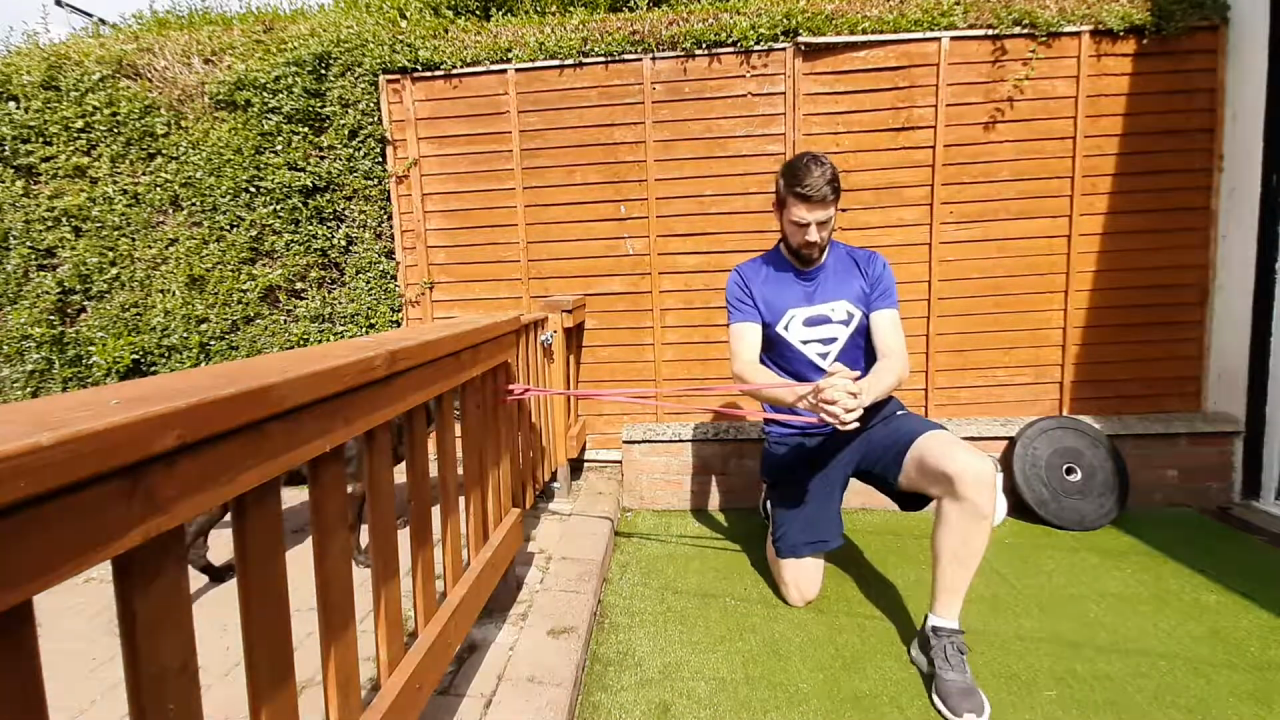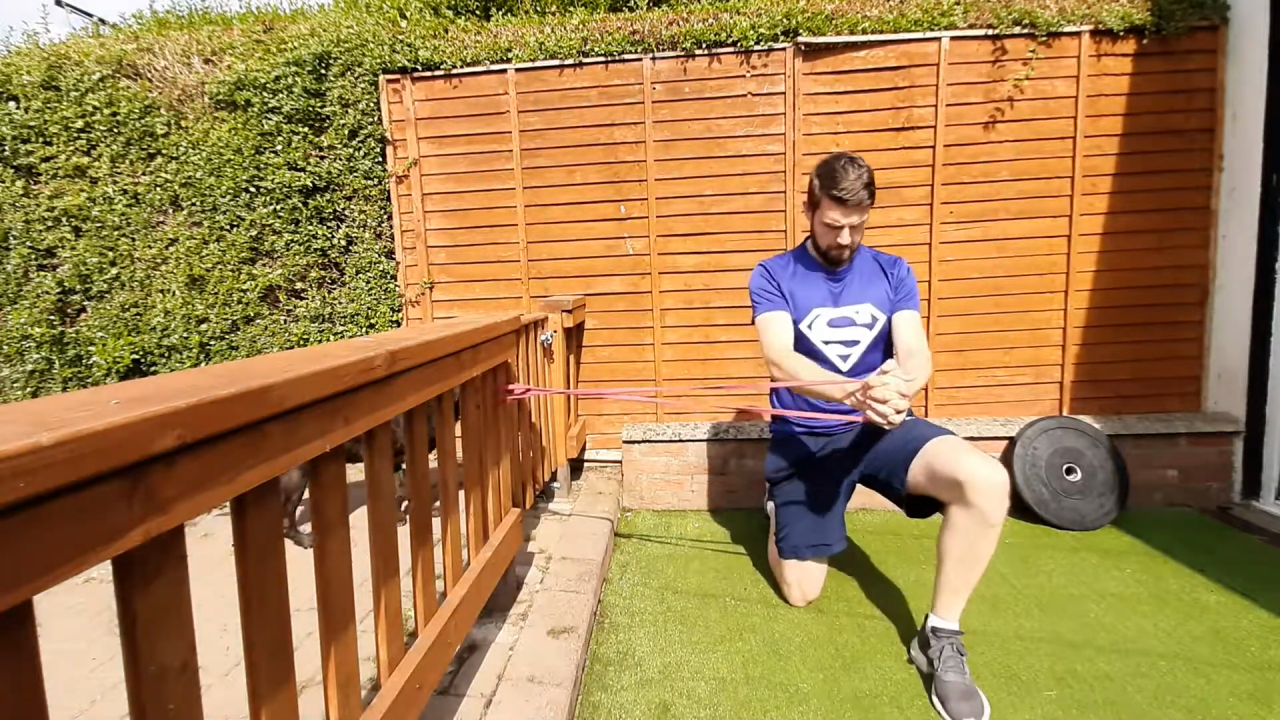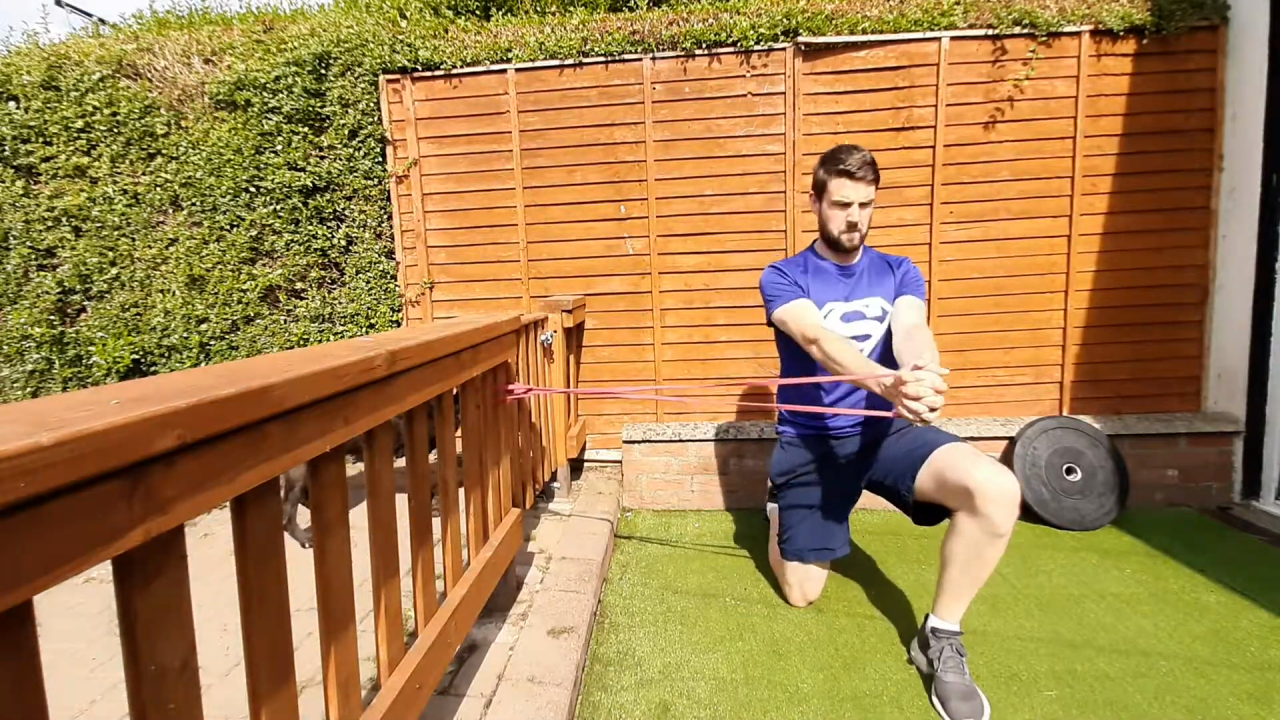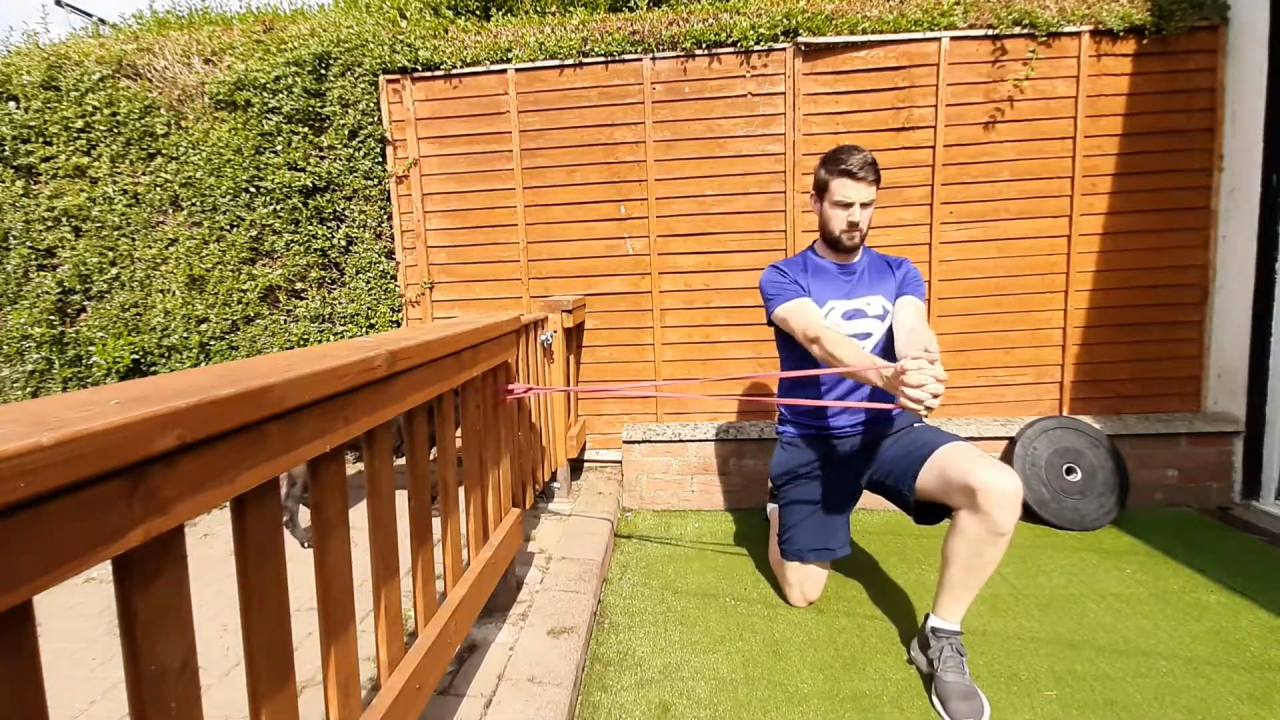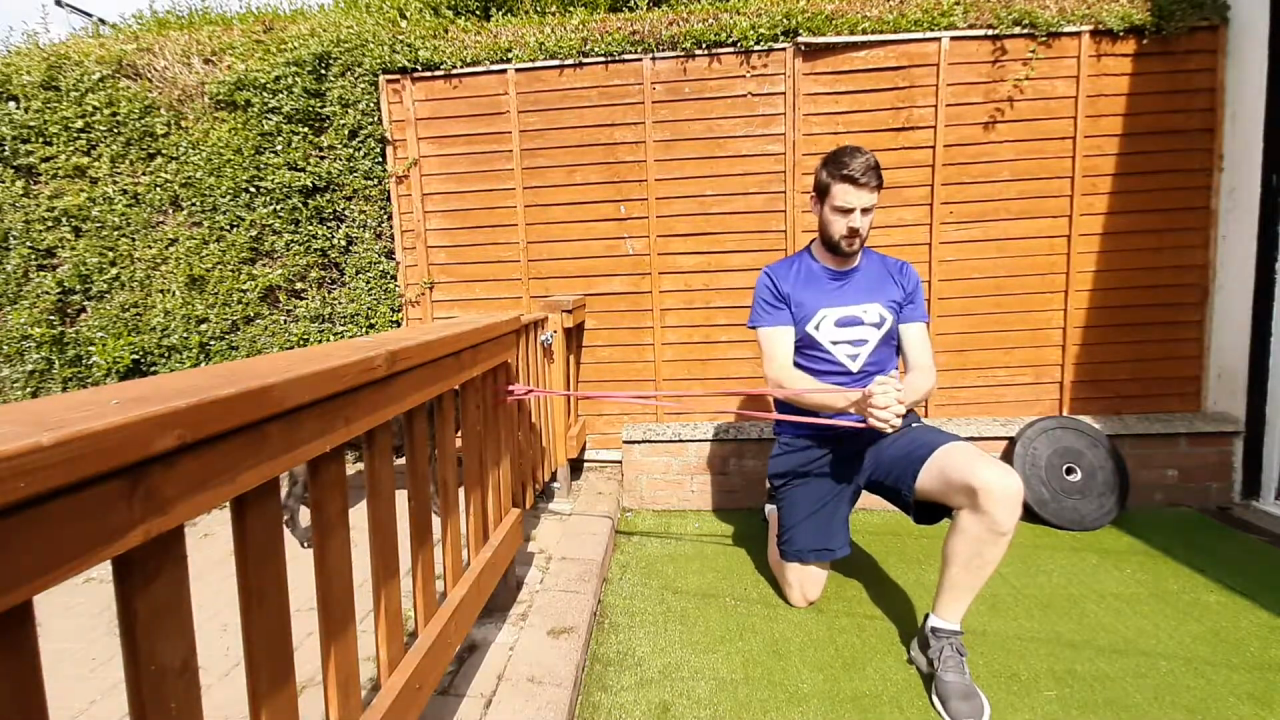
dt=0.5s
person 1, frame 1
left shoulder: (869, 268)
right shoulder: (749, 280)
left elbow: (895, 360)
right elbow: (744, 367)
left wrist: (855, 395)
right wrist: (809, 398)
left hip: (872, 417)
right hip: (796, 435)
left knee: (974, 474)
right knee: (799, 591)
left ankle: (942, 636)
right ankle: (778, 508)
person 1, frame 2
left shoulder: (893, 272)
right shoulder: (773, 276)
left elbow: (916, 354)
right elbow: (780, 360)
left wrist: (901, 385)
right wrist: (856, 391)
left hip: (879, 428)
right hip: (803, 436)
left knee: (985, 480)
right knee: (799, 592)
left ankle: (940, 635)
right ankle: (778, 509)
person 1, frame 3
left shoulder: (899, 272)
right shoulder: (783, 277)
left elbow: (912, 332)
right elbow: (819, 341)
left wrist: (924, 374)
right wrist: (889, 384)
left hip: (887, 431)
right hip: (811, 440)
left knee: (997, 489)
right knee: (802, 593)
left ankle: (940, 637)
right ankle: (781, 512)
person 1, frame 4
left shoulder: (899, 273)
right shoulder: (784, 277)
left elbow: (915, 334)
right elbow: (819, 339)
left wrist: (924, 367)
right wrist: (891, 376)
left hip: (889, 429)
right hip: (811, 441)
left knee: (1000, 489)
right knee: (802, 593)
left ankle: (941, 636)
right ankle: (781, 512)
person 1, frame 5
left shoulder: (900, 277)
right shoulder: (779, 280)
left elbow: (924, 372)
right elbow: (779, 376)
left wrist: (896, 397)
right wrist: (856, 401)
left hip: (889, 433)
right hip: (810, 441)
left knee: (1000, 488)
right knee: (802, 594)
left ankle: (941, 637)
right ankle: (778, 513)
